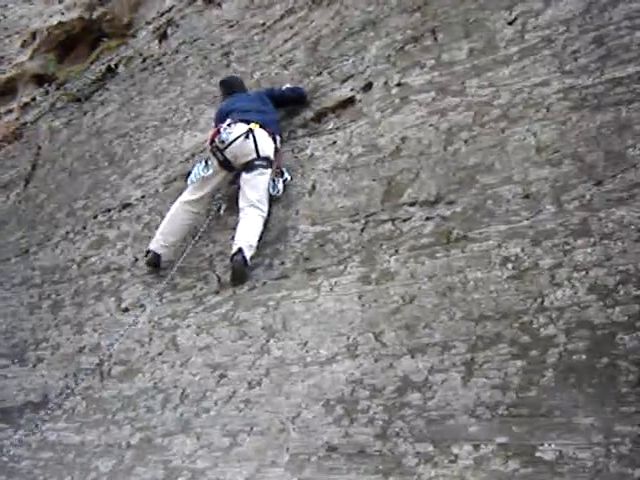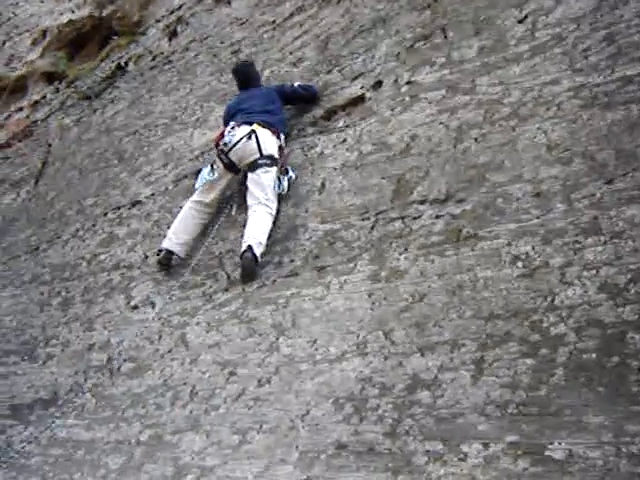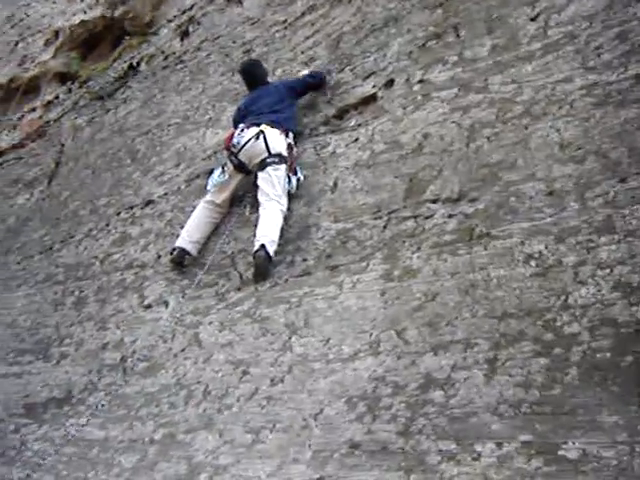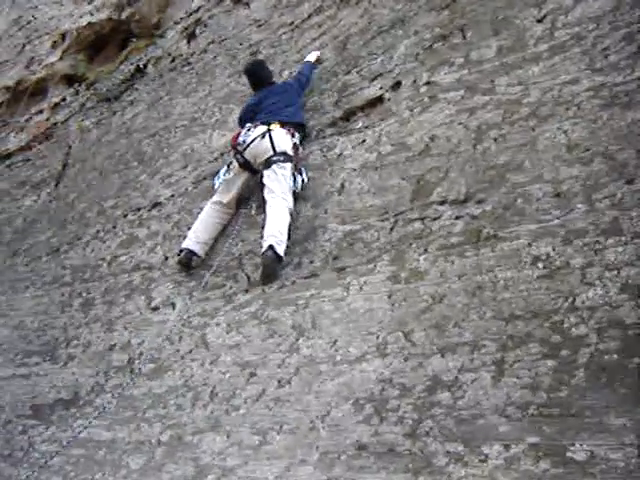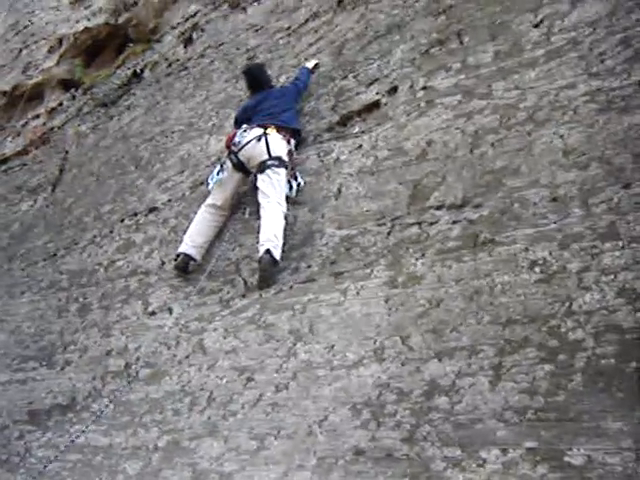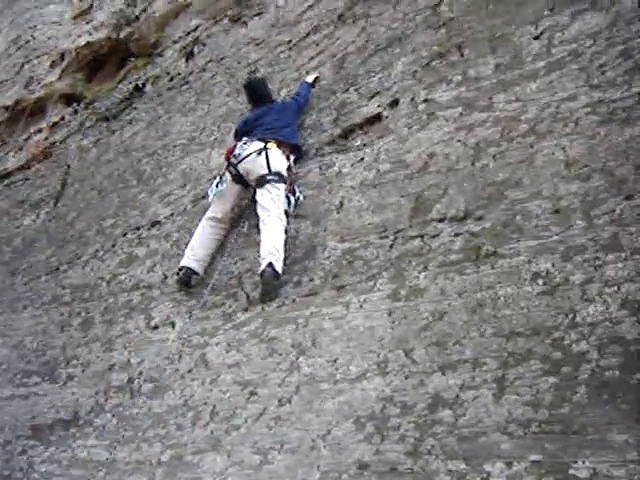
dt=0.3s
person 1, frame 1
left shoulder: (223, 108)
right shoulder: (263, 95)
right elbow: (301, 95)
right wrist: (286, 92)
left hip: (230, 138)
right hip: (261, 143)
left knee: (194, 198)
right knee: (253, 207)
left ankle: (157, 251)
right ankle: (241, 254)
person 1, frame 2
left shoulder: (233, 104)
right shoulder: (275, 91)
right elbow: (312, 94)
right wrist: (297, 88)
left hip: (234, 138)
right hip: (265, 141)
left knee: (203, 199)
right knee: (262, 204)
left ankle: (170, 248)
right ankle: (251, 251)
person 1, frame 3
left shoulder: (244, 104)
right shoulder: (283, 87)
left elbow: (236, 127)
right elbow: (319, 79)
right wrist: (306, 76)
left hip: (244, 141)
right hip: (273, 141)
left knee: (214, 200)
right knee: (273, 201)
left ankle: (183, 247)
right ankle: (264, 249)
person 1, frame 4
left shoulder: (251, 104)
right shoulder: (290, 87)
left elbow: (242, 126)
right elbow: (305, 73)
right wrist: (310, 60)
left hip: (250, 140)
right hip: (279, 141)
left knee: (222, 200)
right knee: (279, 200)
left ankle: (190, 249)
right ankle: (273, 250)
person 1, frame 5
left shoulder: (247, 106)
right shoulder: (287, 92)
left elbow: (238, 129)
right elbow: (302, 79)
right wrist: (308, 67)
left hip: (246, 141)
right hip: (274, 145)
left knee: (216, 203)
right knee: (272, 204)
left ankle: (187, 253)
right ankle: (269, 254)
person 1, frame 6
left shoulder: (247, 120)
right shoulder: (288, 107)
left elbow: (238, 143)
right elbow: (302, 94)
right wrist: (308, 81)
left hip: (245, 155)
right hip: (273, 160)
left knee: (216, 216)
right knee: (272, 218)
left ankle: (189, 267)
right ankle: (270, 268)
